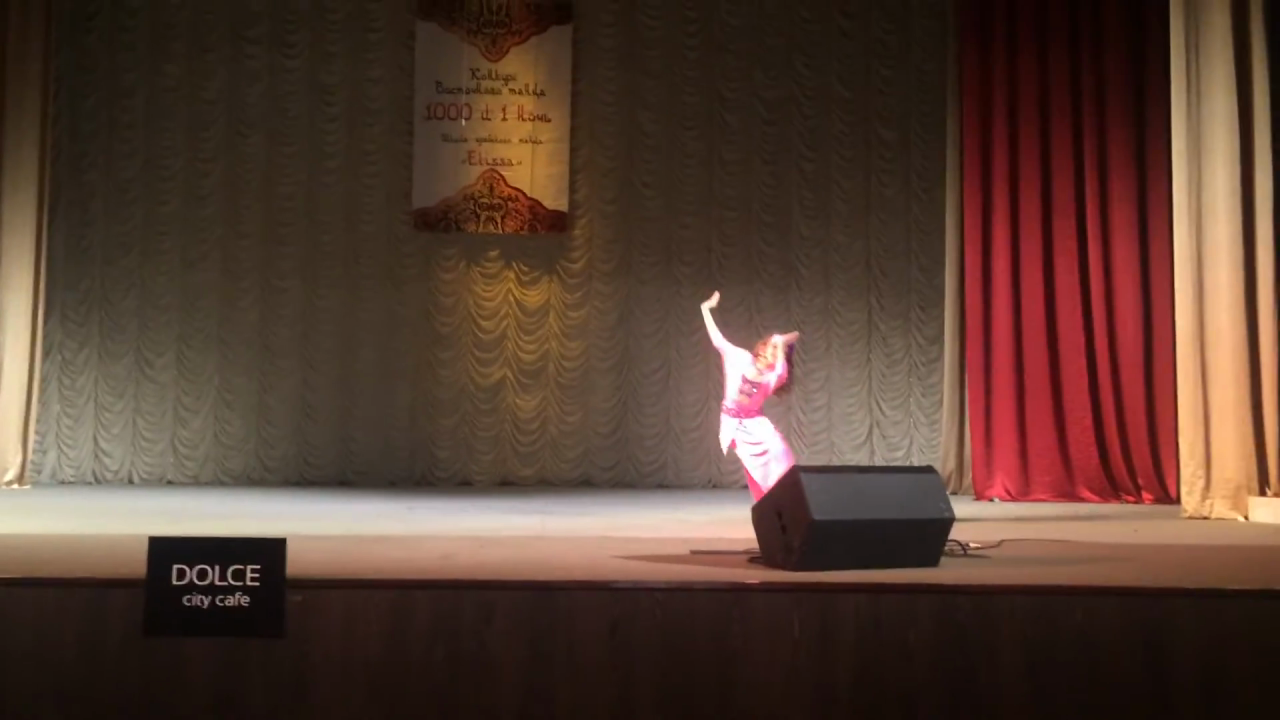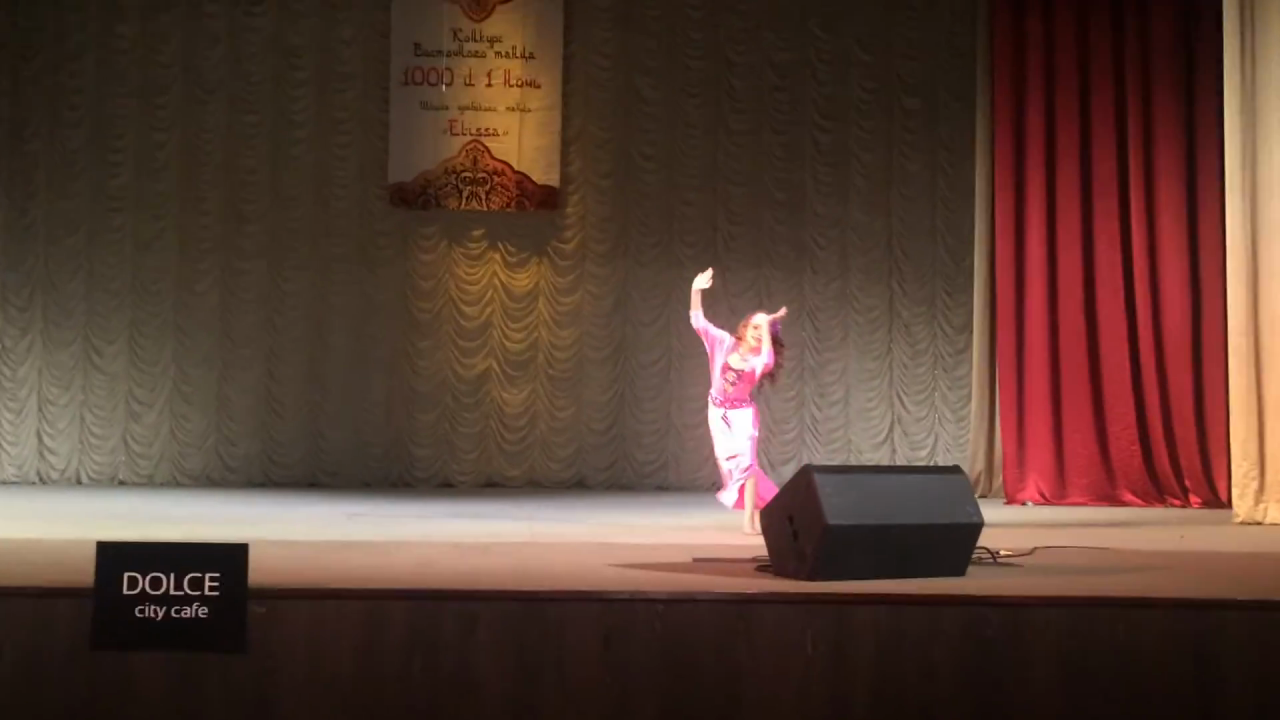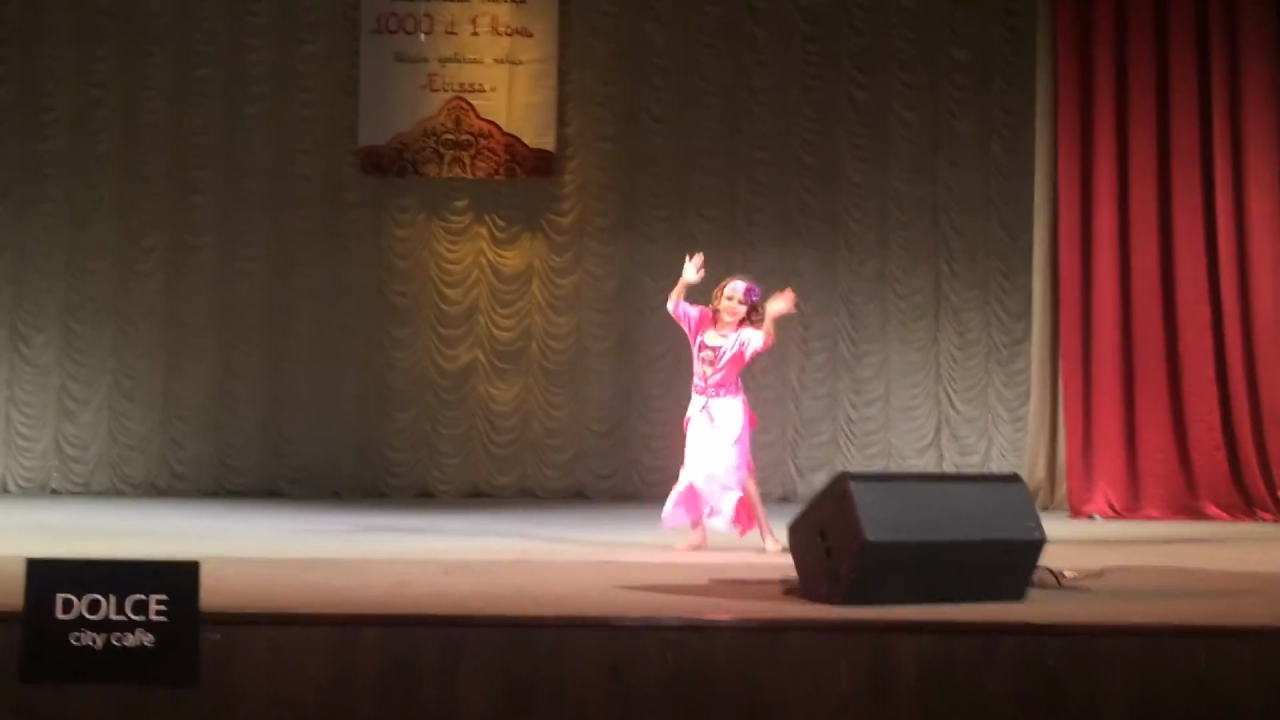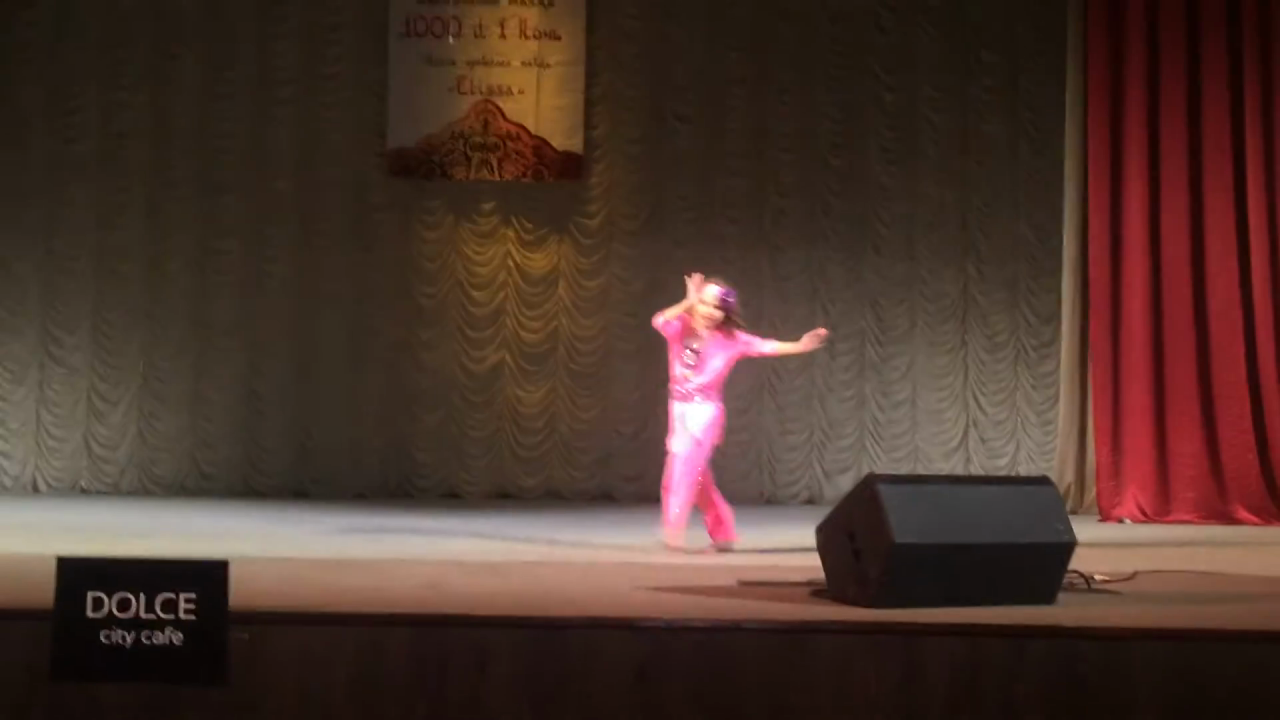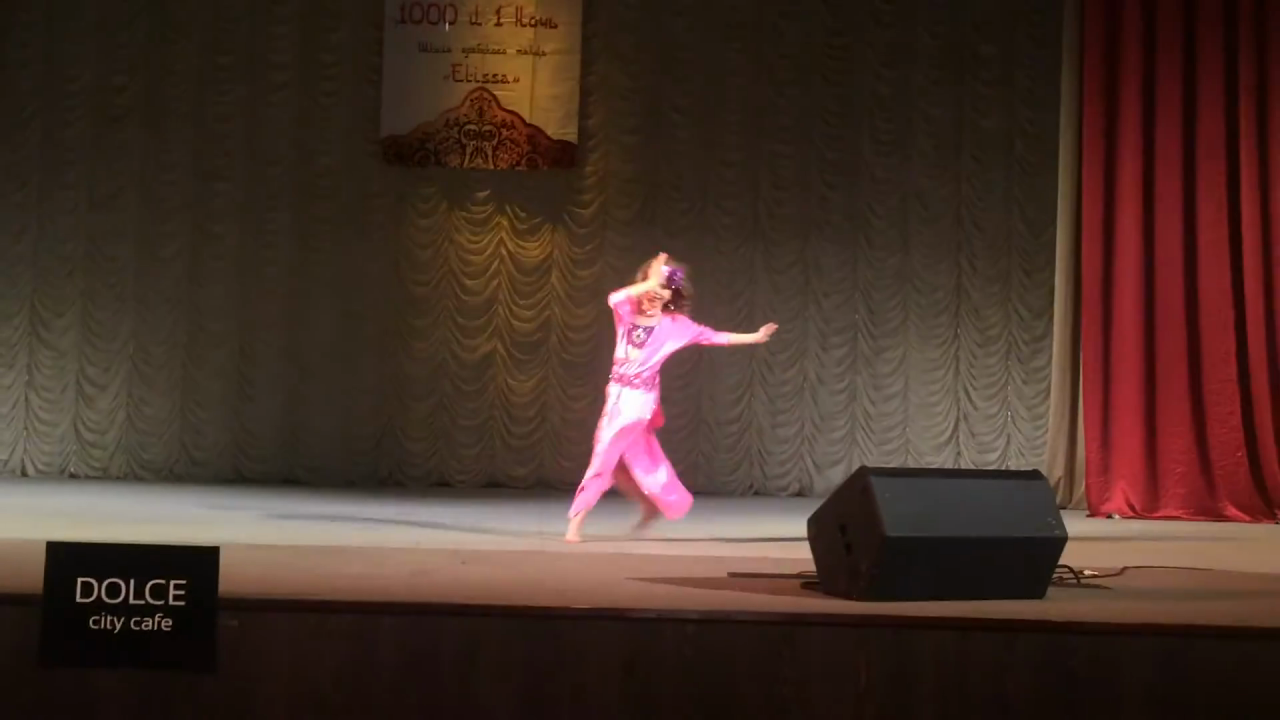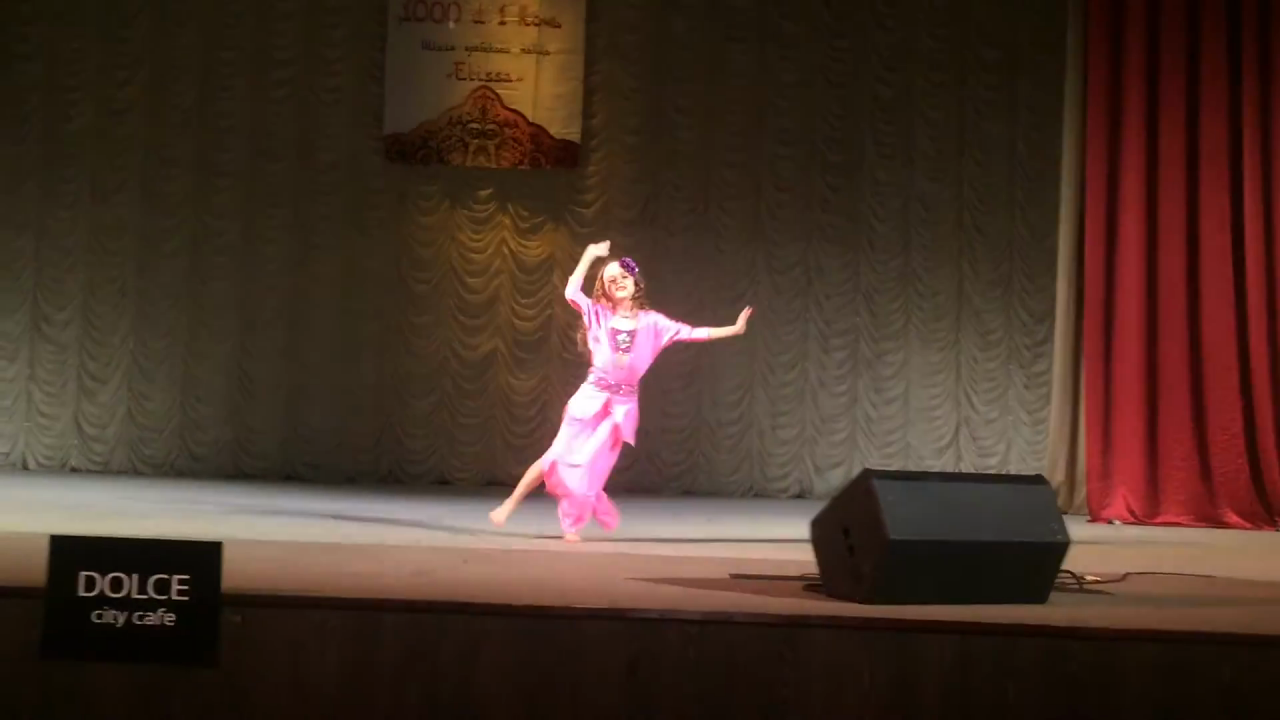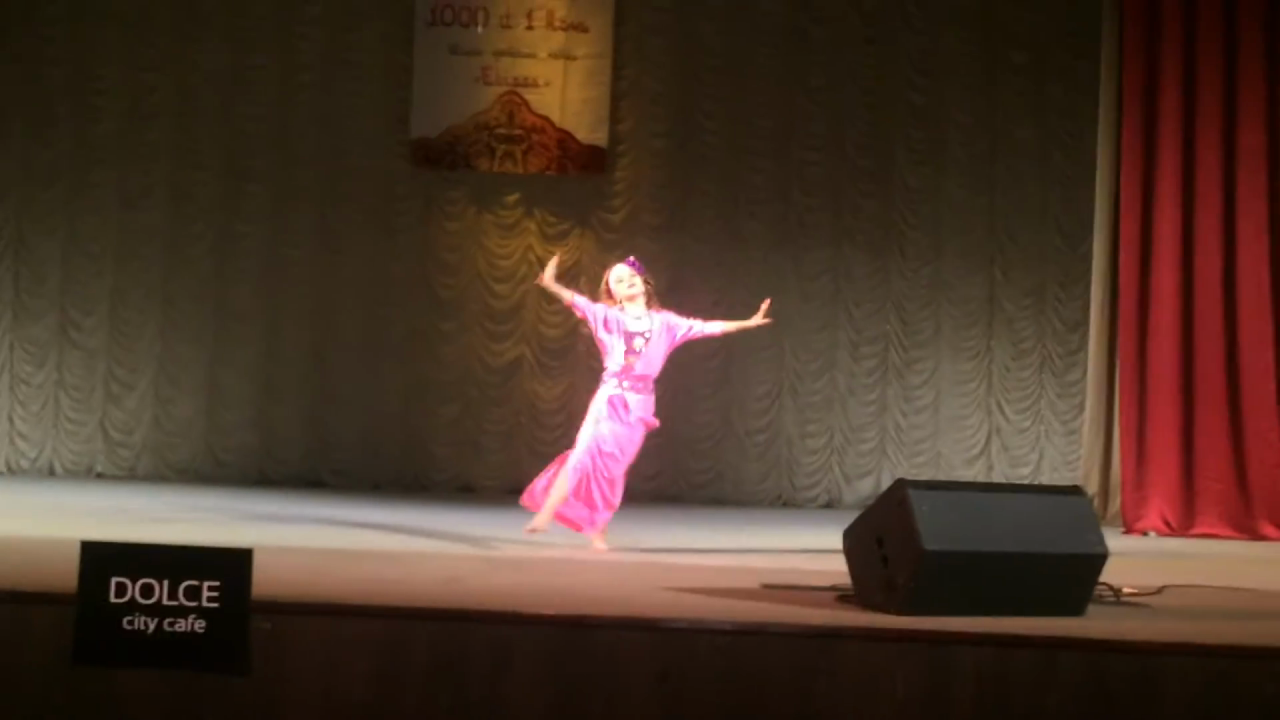
dt=0.2s
person 1, frame 1
left shoulder: (774, 377)
right shoulder: (740, 357)
left elbow: (782, 371)
right elbow: (717, 339)
left hip: (753, 422)
right hip: (732, 421)
left knee: (777, 450)
right knee: (754, 464)
person 1, frame 2
left shoulder: (759, 361)
right shoulder: (724, 343)
left elbow: (768, 359)
right elbow: (698, 321)
left wrist: (768, 326)
right wrist: (695, 290)
left hip: (742, 413)
right hip: (718, 412)
left knee: (745, 461)
right knee: (729, 460)
left ankle: (750, 518)
right ankle: (755, 506)
person 1, frame 3
left shoulder: (746, 334)
right shoulder: (702, 319)
left elbow: (764, 340)
right elbow: (673, 306)
left wrist: (771, 316)
right wrist: (684, 282)
left hip: (729, 406)
right hip: (700, 404)
left knee: (737, 468)
right knee: (694, 468)
left ankle: (766, 532)
right ankle: (698, 531)
person 1, frame 4
left shoulder: (729, 338)
right shoulder: (681, 327)
left elbow: (765, 345)
right elbow: (660, 321)
left wrist: (800, 345)
right wrist: (689, 302)
left hip: (706, 409)
right hip: (680, 408)
left knee: (684, 458)
right knee: (694, 472)
left ankle: (676, 523)
right ankle: (723, 536)
person 1, frame 5
left shoulder: (675, 323)
right shoulder: (629, 309)
left elbow: (712, 336)
right elbow: (613, 298)
left wrist: (753, 337)
right wrist: (647, 284)
left hip: (639, 397)
right hip: (617, 392)
left knee: (604, 455)
left ankle: (577, 519)
right ankle: (651, 505)
person 1, frame 6
left shoulder: (651, 322)
right shoulder: (598, 314)
left elbow: (691, 333)
right elbow: (571, 292)
left wrist: (732, 329)
right wrist: (589, 257)
left hip: (622, 404)
right hip: (593, 396)
left knee: (590, 465)
right knee: (558, 456)
left ankle: (573, 524)
right ankle: (510, 503)
person 1, frame 7
left shoulder: (665, 321)
right shoulder: (608, 316)
left elbow: (707, 328)
right elbow: (577, 302)
left wrist: (749, 323)
right wrist: (553, 285)
left hip: (639, 402)
right hip: (610, 395)
left knee: (614, 468)
right knee: (586, 449)
left ankle: (594, 526)
right ankle: (545, 512)
